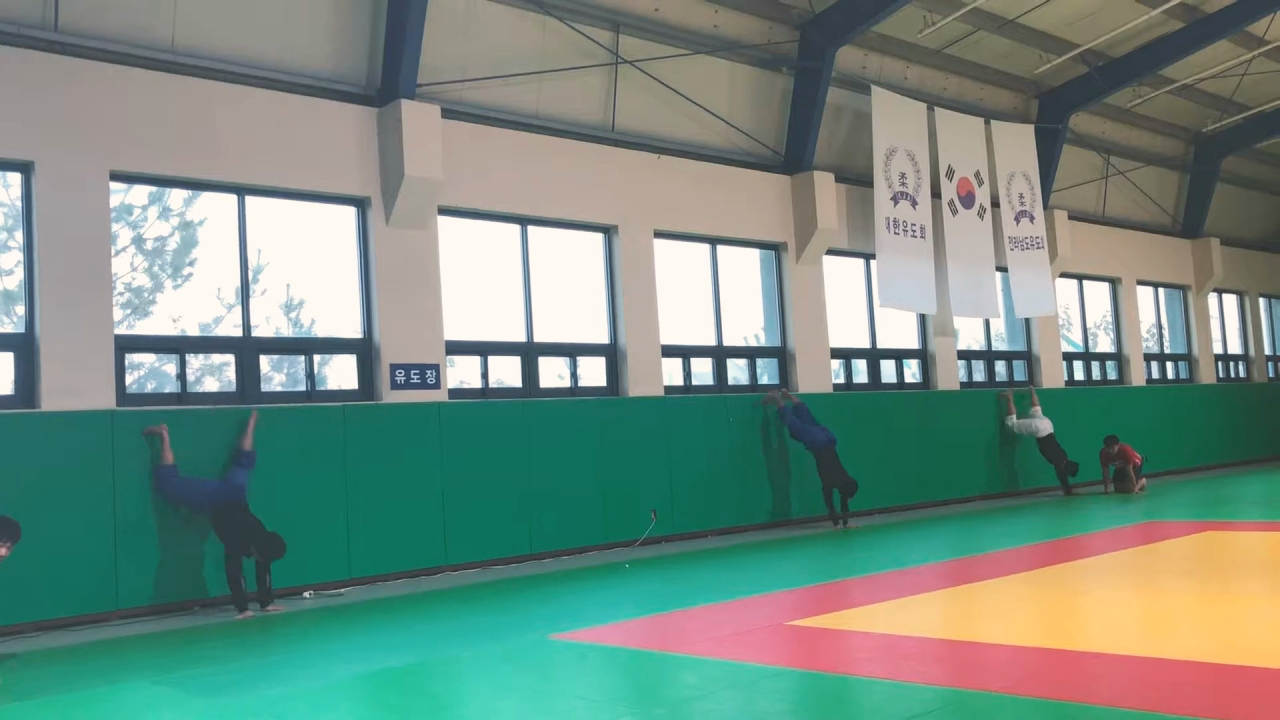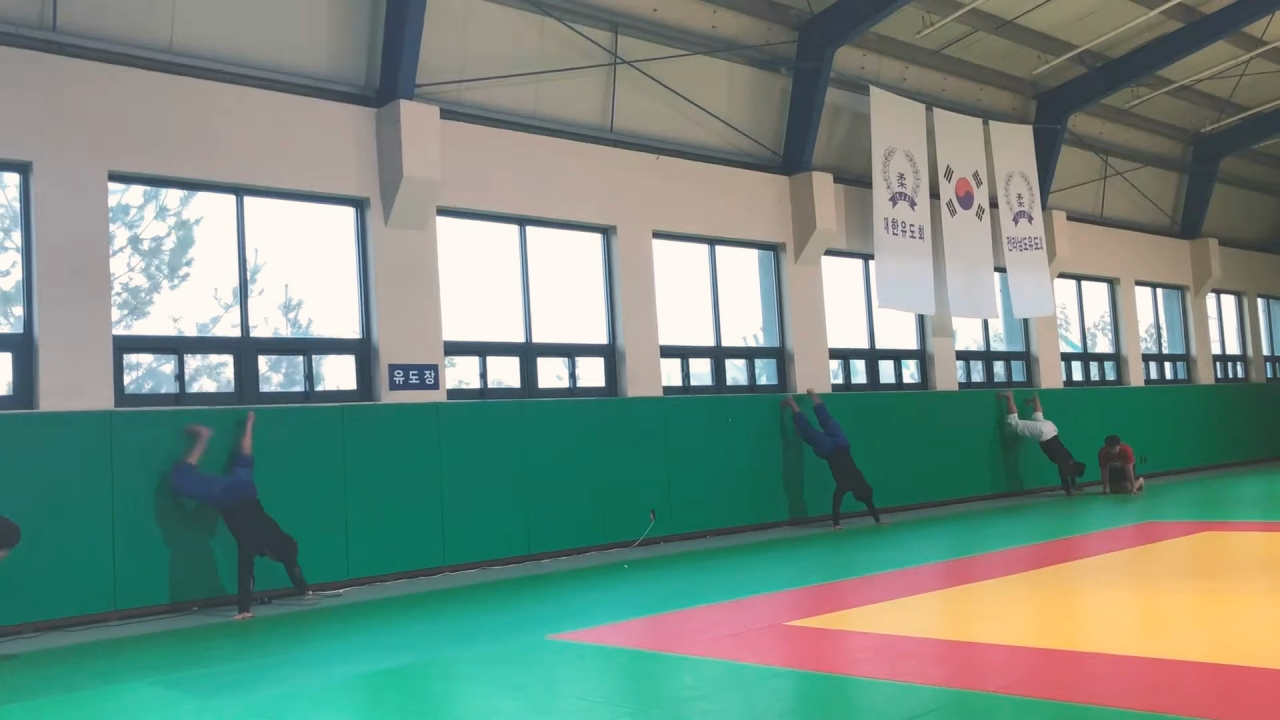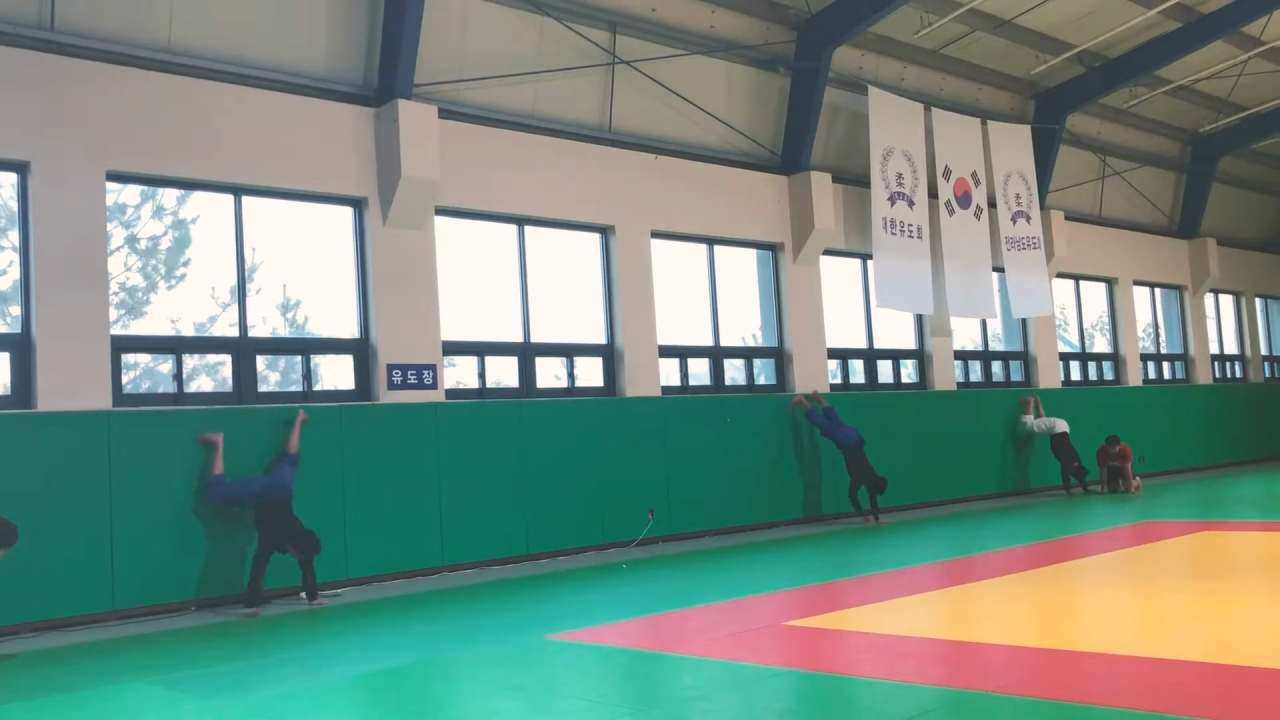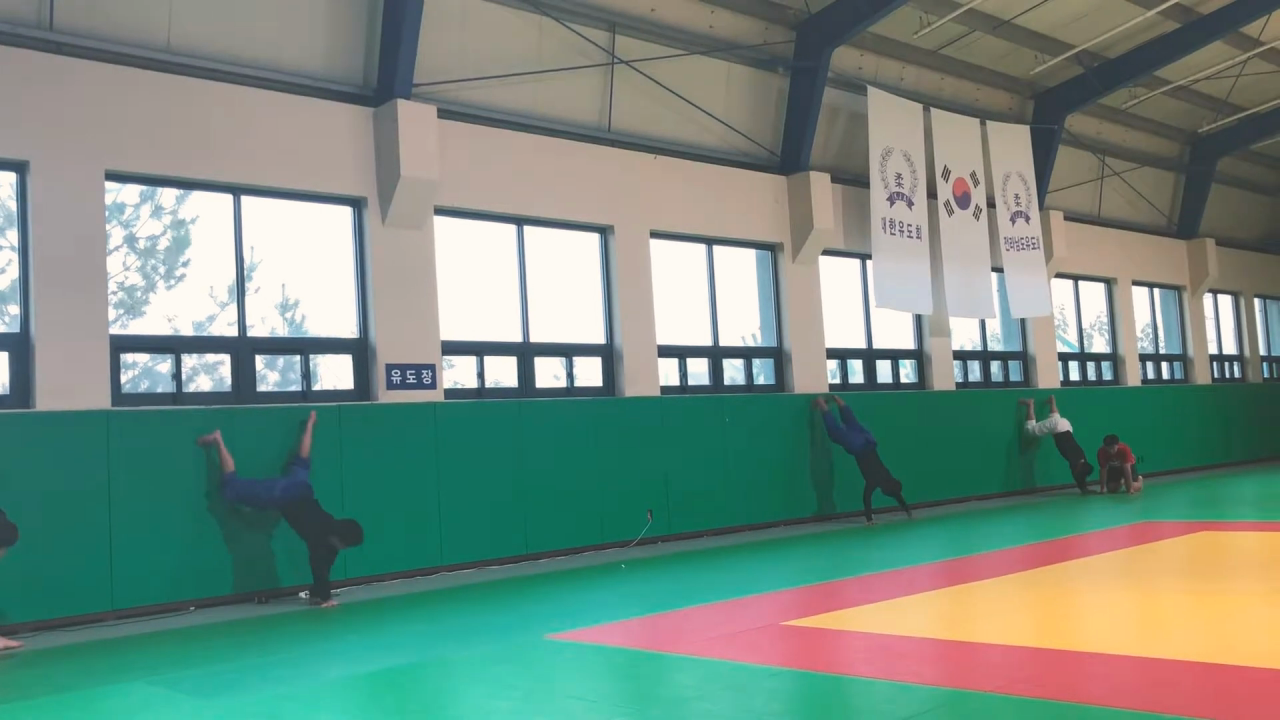
dt=0.3s
person 1, frame 1
left shoulder: (263, 539)
right shoulder: (238, 542)
left elbow: (263, 571)
right elbow: (234, 574)
left wrist: (267, 602)
right wrist: (243, 608)
left hip: (234, 495)
right hip: (214, 500)
left knee: (244, 462)
right knee: (168, 482)
left ankle: (251, 424)
right ankle: (165, 436)
person 1, frame 2
left shoulder: (279, 539)
right shoulder: (251, 542)
left elbow: (292, 565)
right elbow: (245, 574)
left wrist: (304, 590)
right wrist: (243, 609)
left hip: (245, 490)
right hip: (227, 496)
left knee: (243, 463)
right knee: (181, 481)
left ankle: (248, 425)
right ankle: (203, 438)
person 1, frame 3
left shoulder: (302, 539)
right shoulder: (271, 539)
left elbow: (308, 567)
right elbow: (258, 569)
left wrist: (313, 597)
right wrist: (252, 603)
left hip: (281, 489)
right hip: (261, 493)
left knee: (288, 460)
right knee: (215, 494)
left ankle: (298, 422)
right ankle: (218, 444)
person 1, frame 4
left shoulder: (334, 529)
right shoulder: (318, 534)
left elbow: (326, 564)
right elbow: (319, 565)
left wrist: (317, 593)
right wrist: (324, 598)
left hip: (301, 489)
right hip: (282, 495)
left knee: (301, 463)
right knee: (233, 490)
left ankle: (309, 423)
right ankle: (218, 441)
